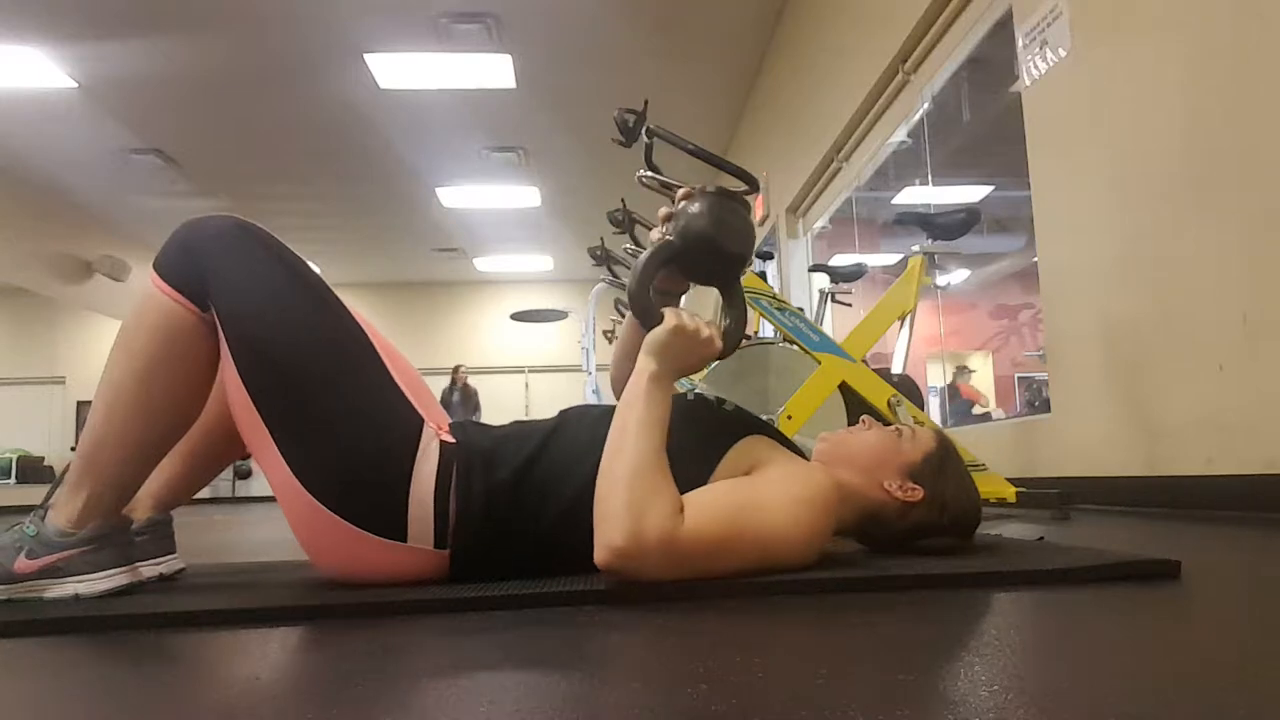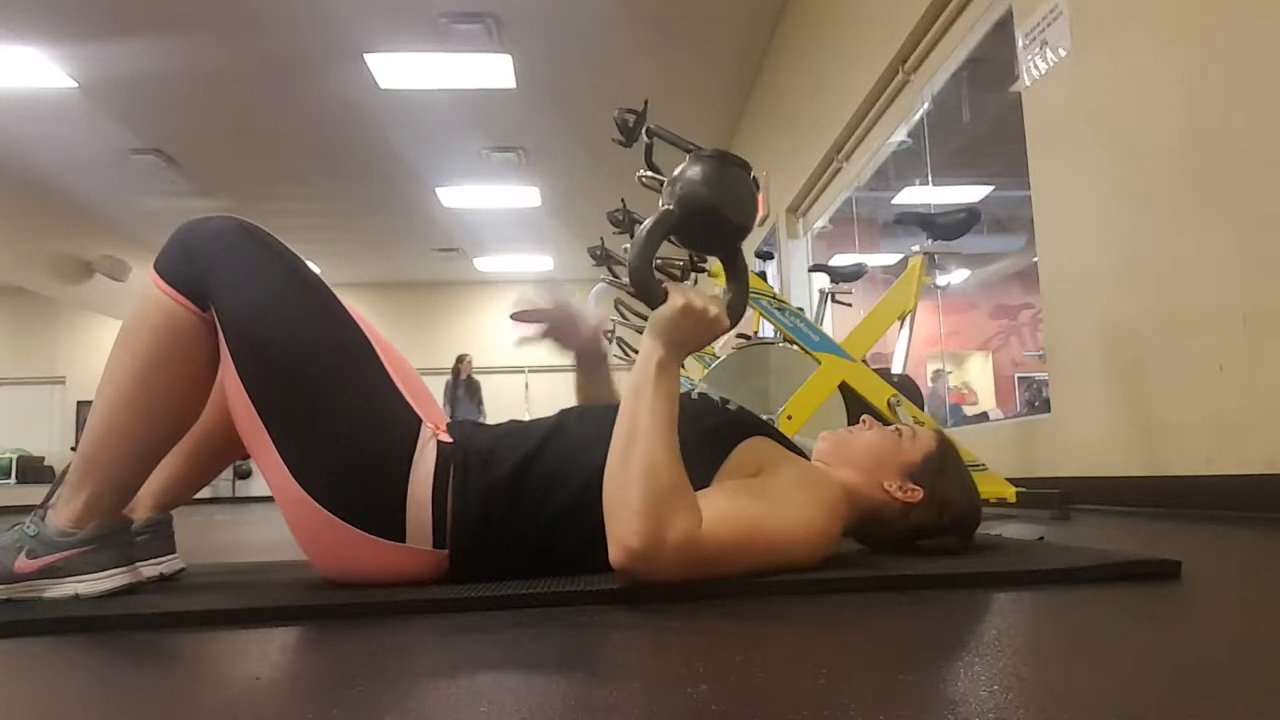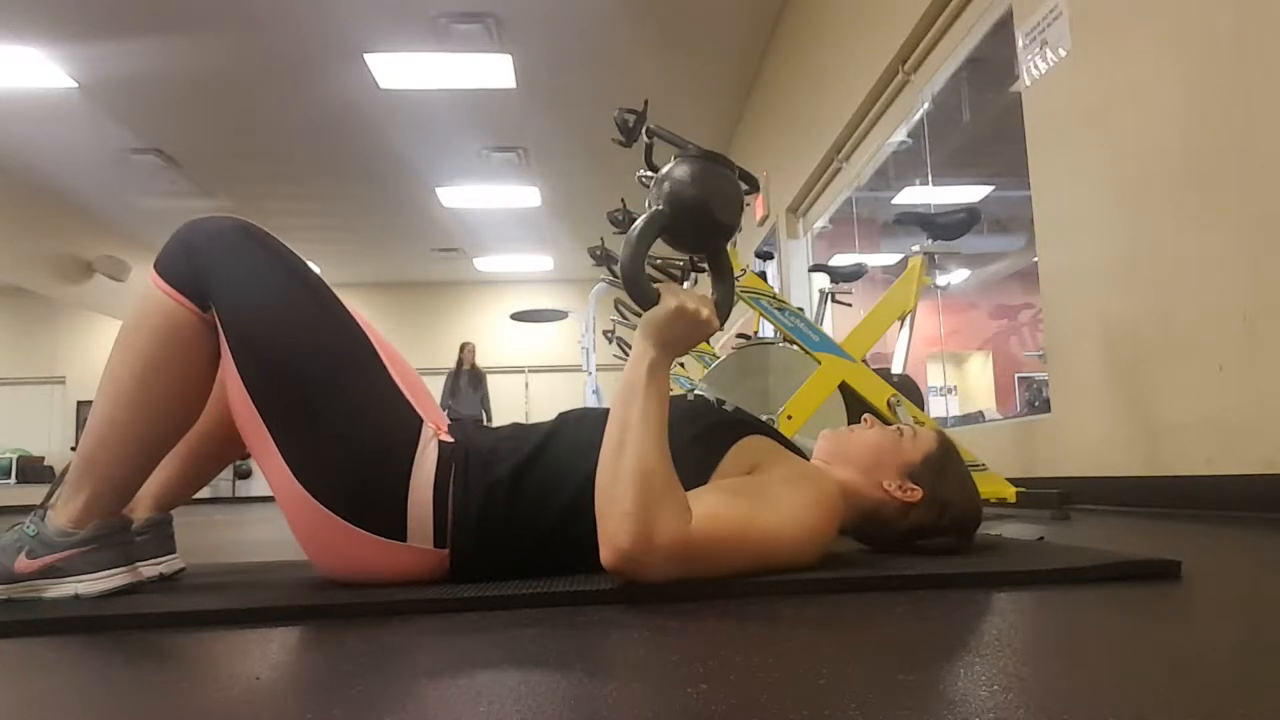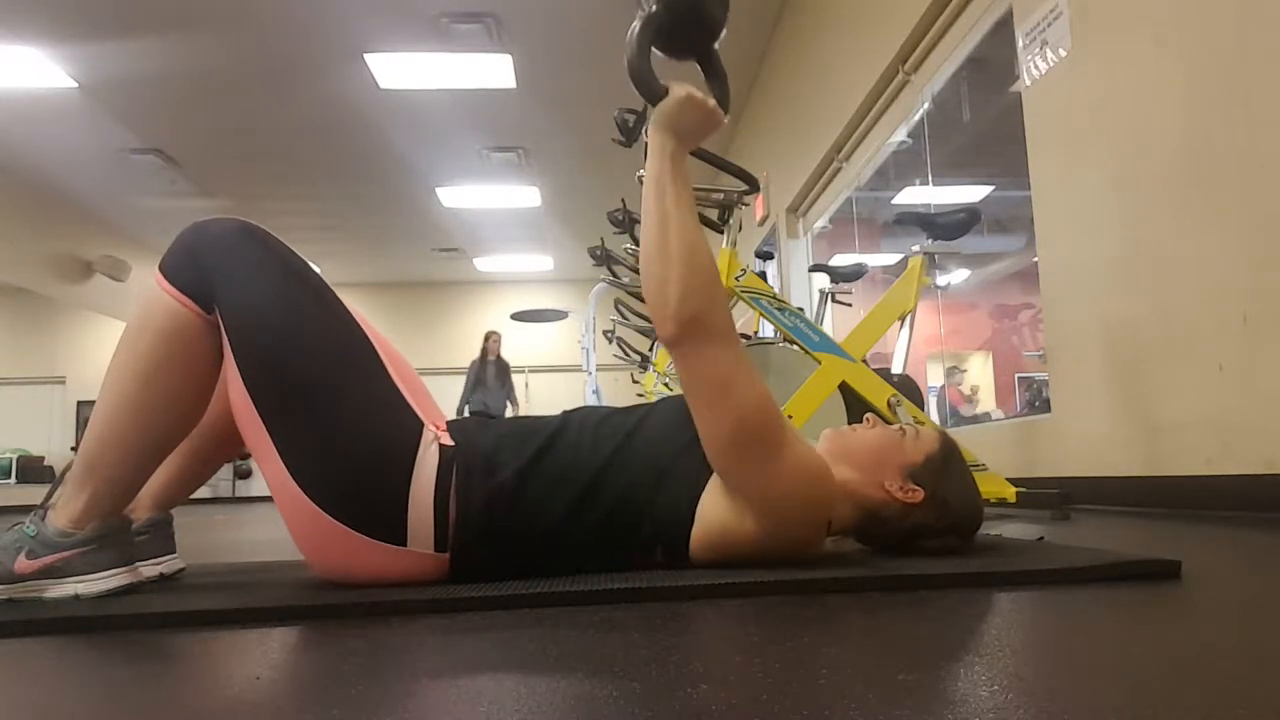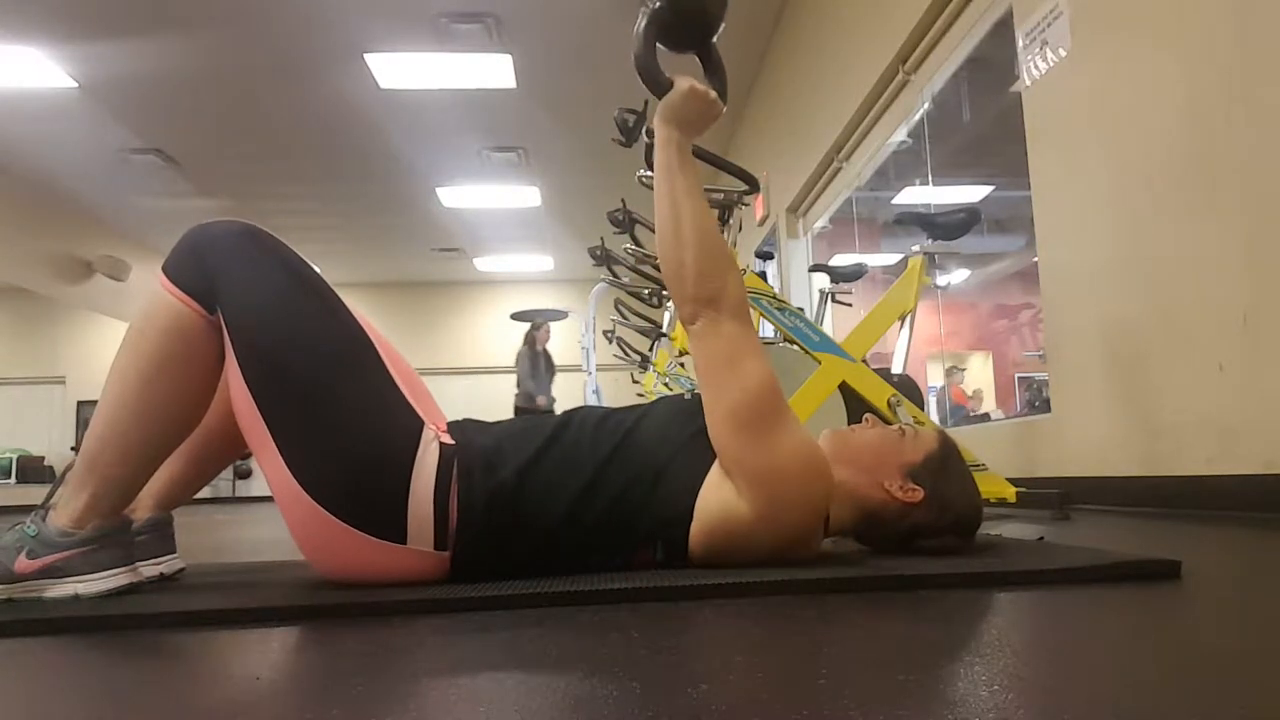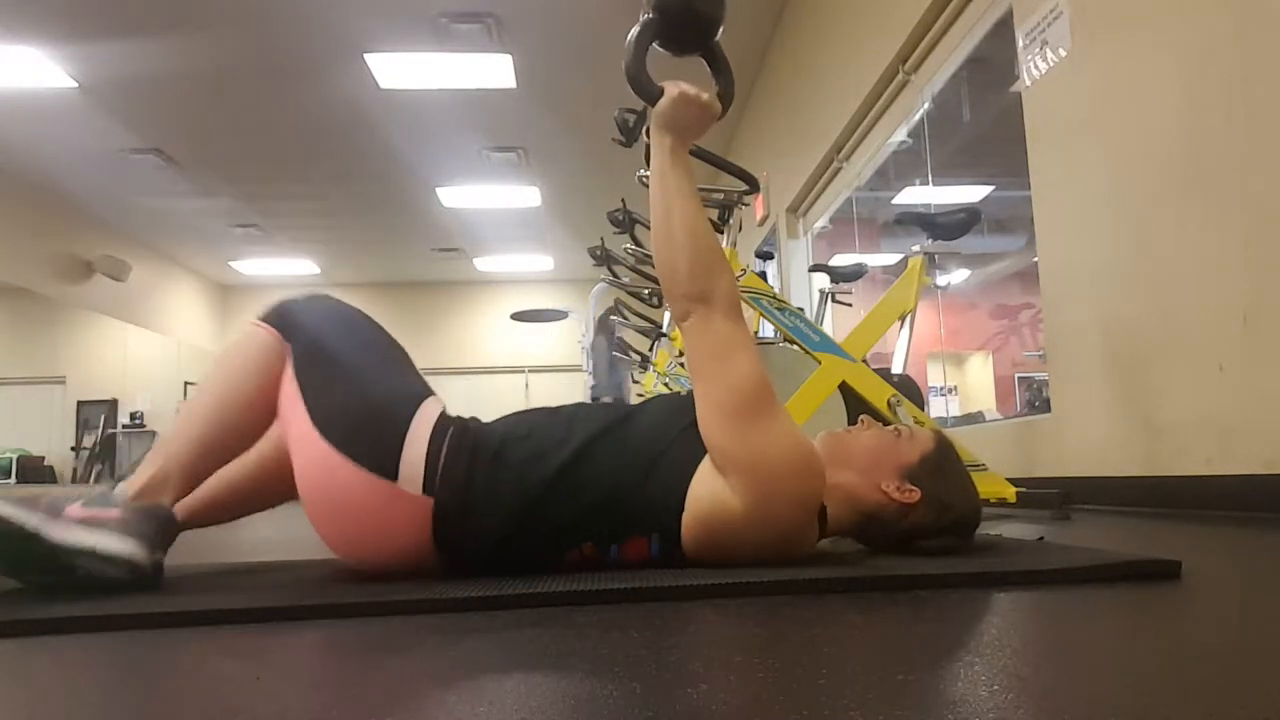
dt=0.7s
person 1, frame 1
left shoulder: (801, 502)
right shoulder: (779, 472)
left elbow: (625, 542)
right elbow: (633, 399)
left wrist: (660, 367)
right wrist: (664, 289)
left hip: (407, 504)
right hip: (441, 475)
left knee: (213, 249)
right knee: (249, 331)
right ankle: (125, 525)
person 1, frame 2
left shoulder: (807, 506)
right shoulder: (787, 477)
left elbow: (640, 541)
left wrist: (658, 354)
right wrist: (592, 354)
left hip: (409, 506)
right hip: (443, 472)
left knee: (213, 252)
right knee: (251, 339)
right ankle: (125, 525)
person 1, frame 3
left shoulder: (801, 508)
right shoulder: (784, 478)
left elbow: (630, 542)
left wrist: (650, 353)
left hip: (408, 506)
right hip: (439, 481)
left knee: (213, 252)
right knee: (247, 339)
right ankle: (124, 524)
person 1, frame 4
left shoulder: (792, 500)
right shoulder: (779, 494)
left elbow: (686, 324)
right elbow: (695, 323)
left wrist: (668, 153)
right wrist: (672, 166)
left hip: (408, 506)
right hip: (442, 478)
left knee: (219, 254)
right knee: (250, 331)
right ankle: (121, 524)
person 1, frame 5
left shoulder: (790, 490)
right shoulder: (780, 497)
left elbow: (712, 309)
right elbow: (712, 317)
left wrist: (674, 142)
left hip: (409, 508)
right hip: (443, 483)
left knee: (221, 258)
right knee: (253, 338)
right ankle: (128, 523)
person 1, frame 6
left shoulder: (781, 484)
right shoulder: (785, 511)
left elbow: (702, 306)
left wrist: (670, 147)
left hip: (419, 483)
right hip: (445, 521)
left knee: (304, 320)
left ankle: (126, 509)
right ankle: (149, 522)
